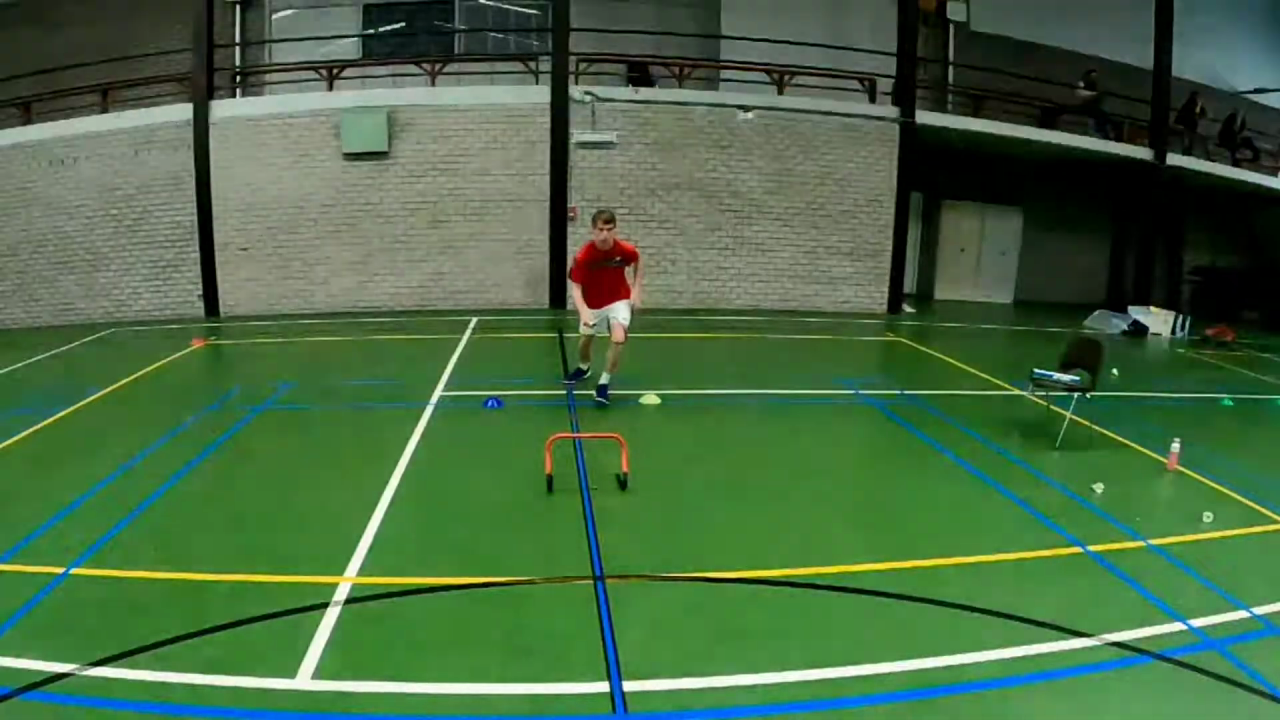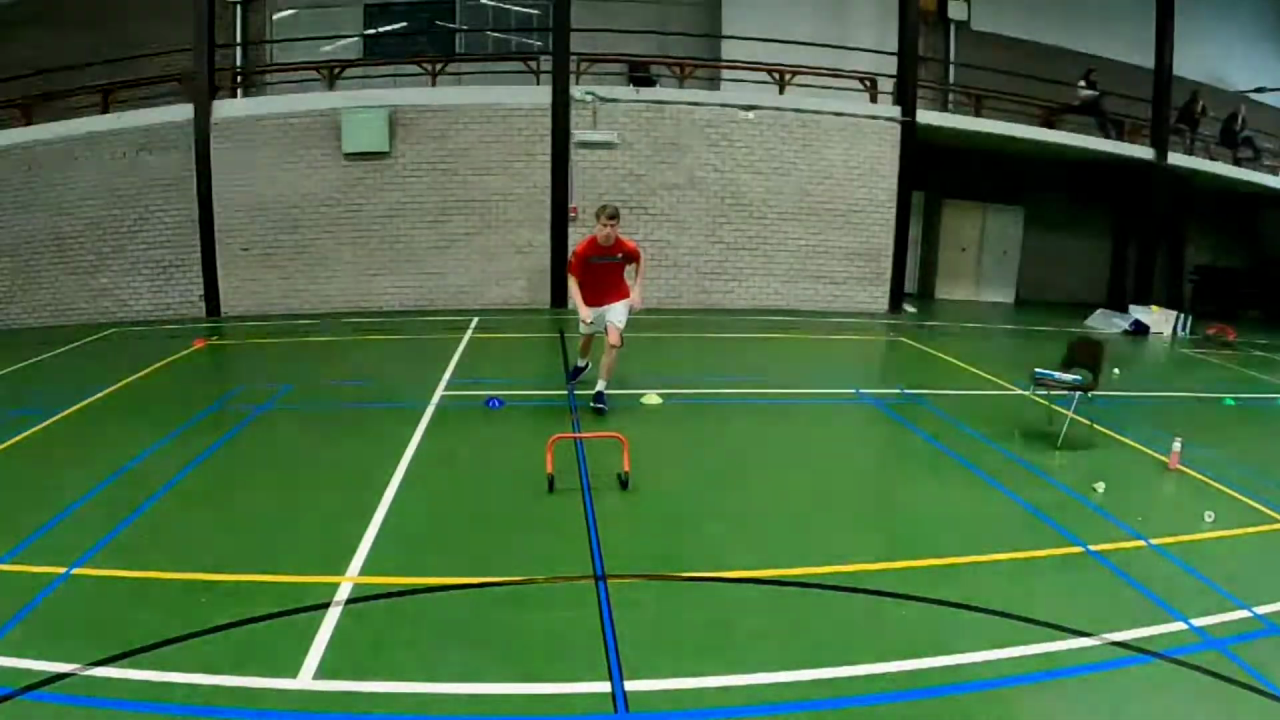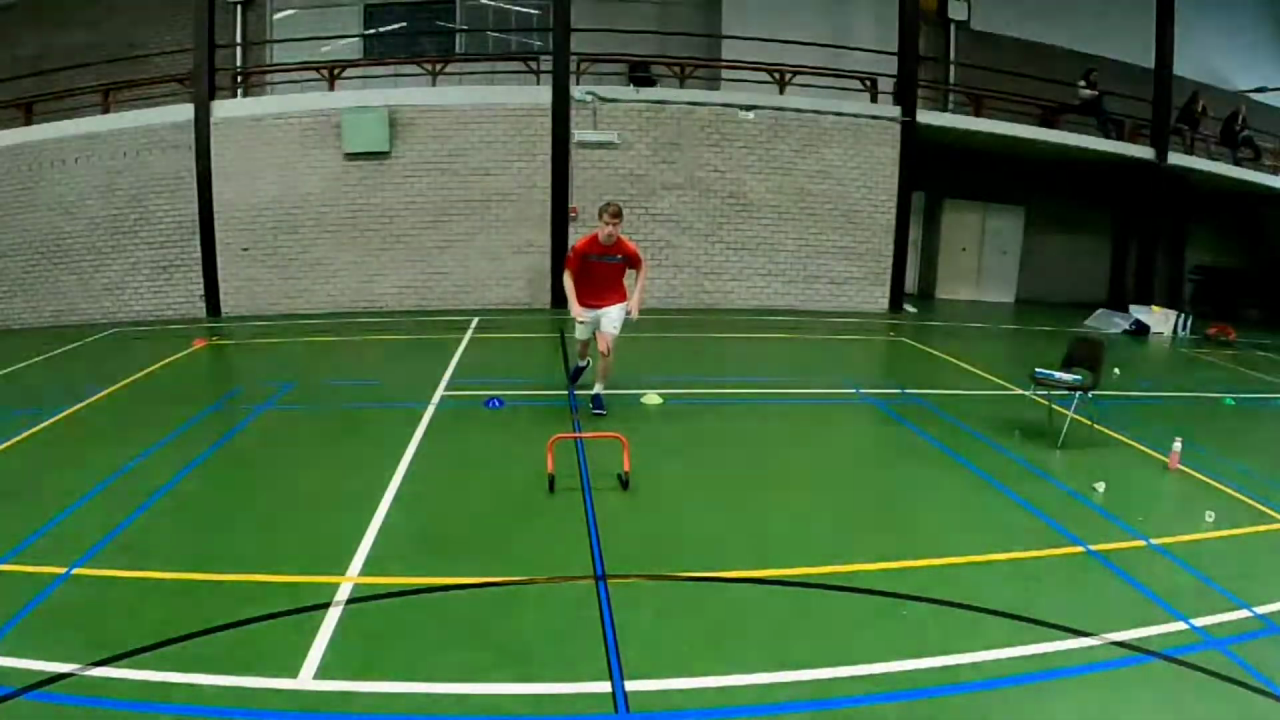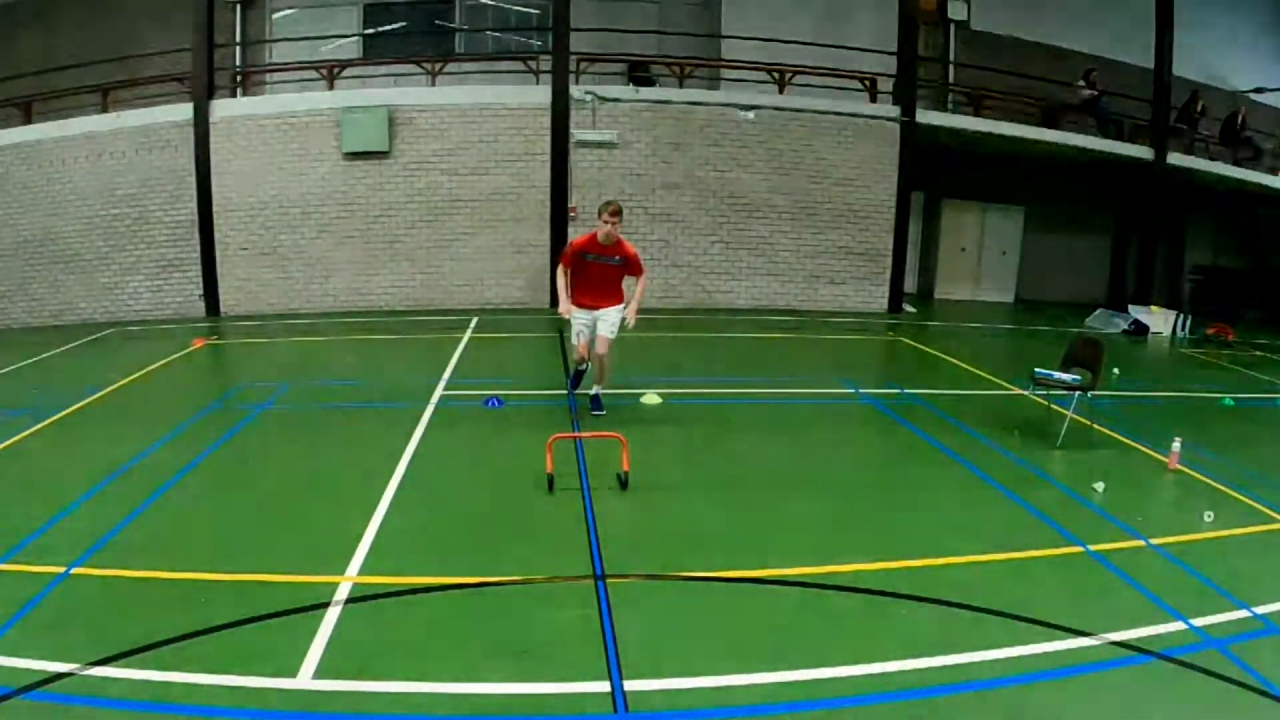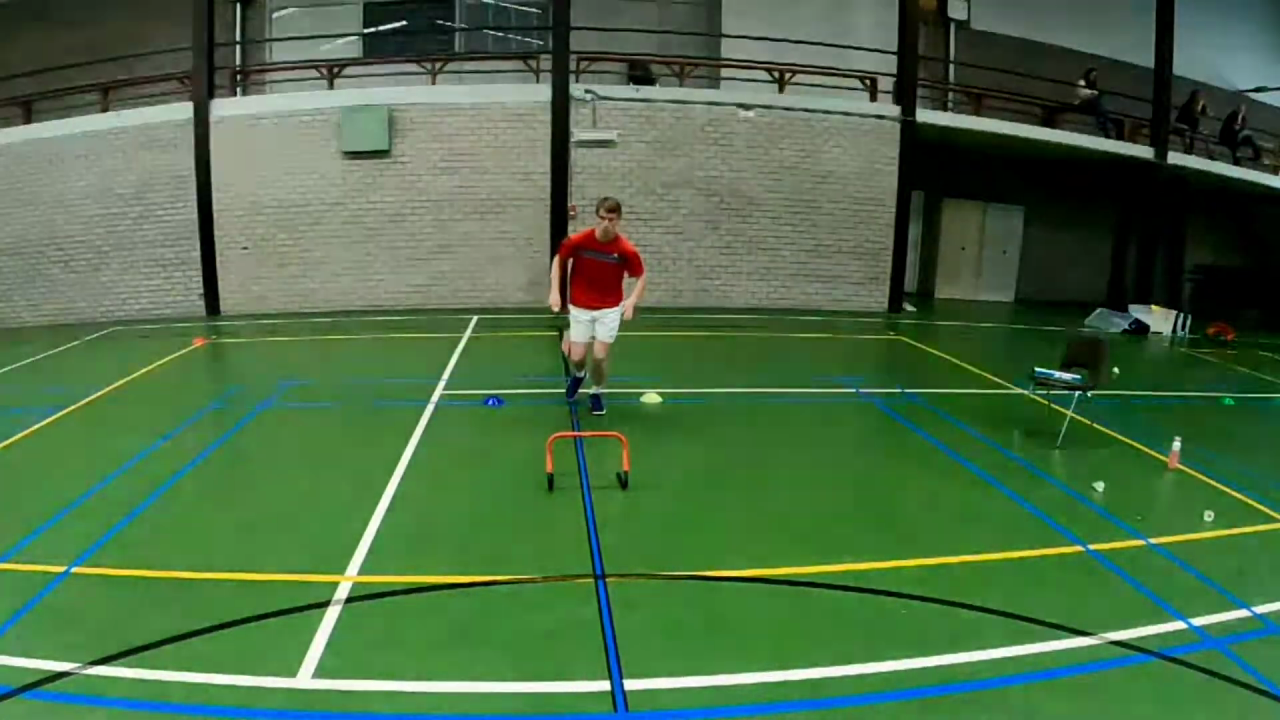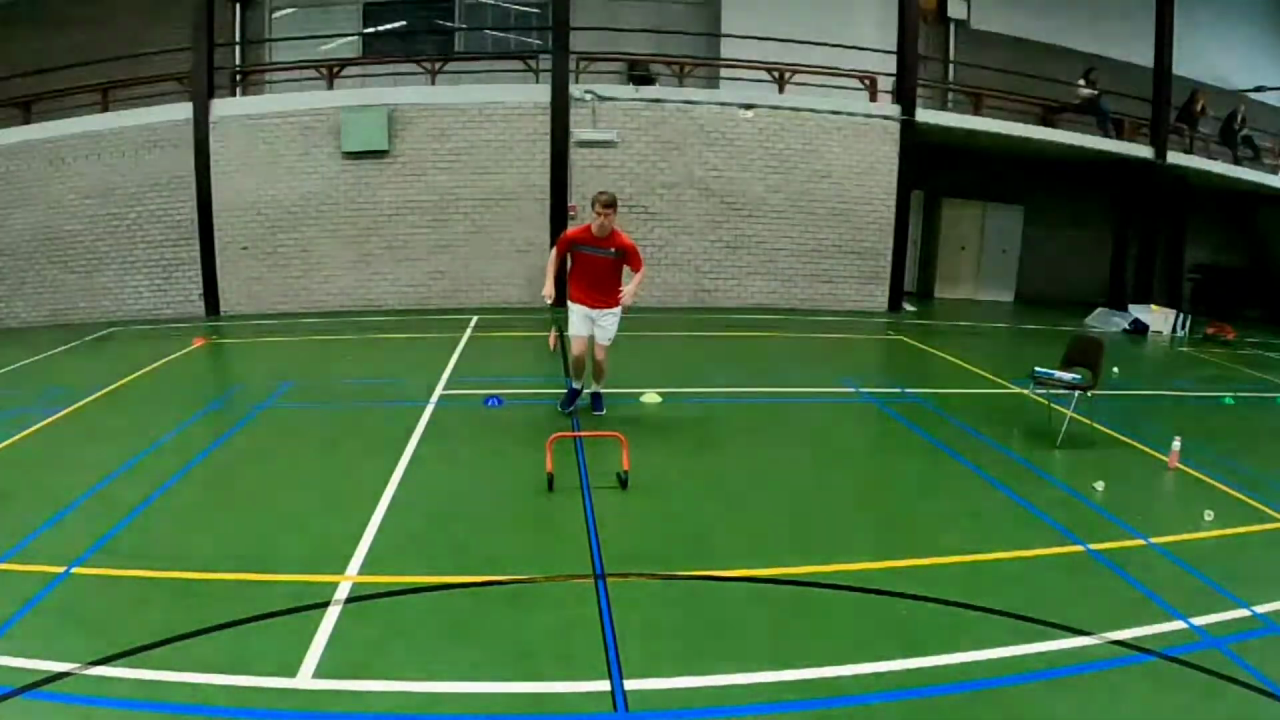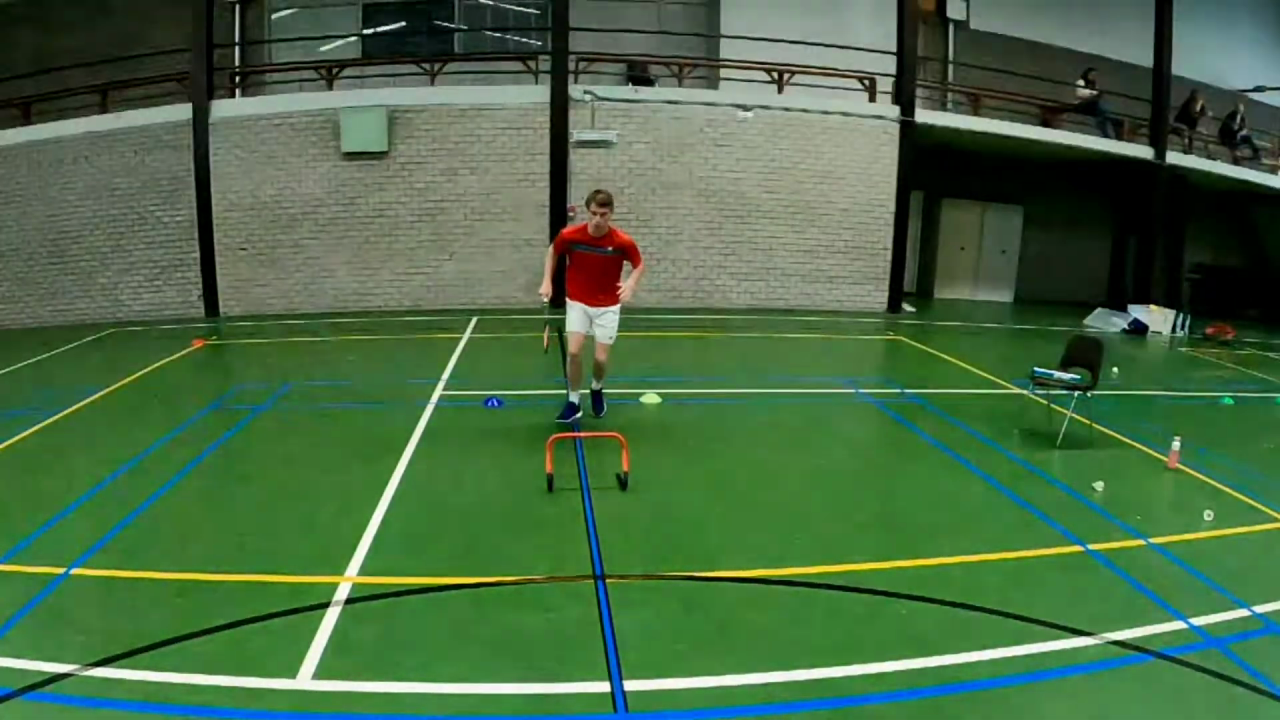
dt=0.7s
person 1, frame 1
left shoulder: (626, 249)
right shoulder: (583, 256)
left elbow: (638, 262)
right elbow: (576, 287)
left wrist: (636, 290)
right wrist: (583, 312)
left hip: (619, 300)
right hip: (592, 304)
left knee: (618, 339)
right knee: (585, 339)
left ankle: (604, 383)
right ankle: (584, 368)
person 1, frame 2
left shoulder: (627, 247)
right shoulder: (582, 250)
left elbow: (640, 262)
right elbow: (573, 280)
left wrist: (636, 291)
right wrist: (581, 308)
left hip: (617, 301)
right hip: (590, 303)
left knee: (613, 343)
right knee: (586, 338)
left ankle: (600, 391)
right ankle: (582, 365)
person 1, frame 3
left shoulder: (628, 249)
right shoulder: (582, 247)
left elbow: (641, 268)
right elbow: (568, 275)
left wrist: (635, 297)
right wrist: (574, 304)
left hip: (614, 305)
right hip: (585, 305)
left knee: (606, 349)
right knee: (583, 346)
left ankle: (597, 393)
right ankle: (582, 363)
person 1, frame 4
left shoulder: (627, 252)
right shoulder: (579, 245)
left elbow: (642, 276)
right elbow: (562, 269)
left wrist: (634, 305)
right wrist: (563, 300)
left hip: (611, 308)
right hip: (581, 308)
left knee: (601, 353)
right knee: (580, 356)
left ankle: (596, 393)
right ankle: (581, 367)
person 1, frame 5
left shoulder: (626, 250)
right shoulder: (577, 241)
left elbow: (641, 276)
right elbow: (558, 260)
left wrist: (633, 300)
right wrist: (555, 292)
left hip: (610, 309)
right hip: (580, 307)
left knee: (600, 356)
right knee: (577, 357)
left ankle: (596, 393)
right ankle: (578, 375)
person 1, frame 6
left shoulder: (624, 244)
right shoulder: (573, 236)
left elbow: (640, 270)
right elbow: (555, 253)
left wrist: (632, 287)
right wrist: (549, 283)
left hip: (609, 308)
right hip: (579, 304)
left knee: (599, 357)
right knee: (577, 353)
left ankle: (596, 392)
right ankle: (576, 387)
person 1, frame 7
left shoulder: (623, 242)
right shoulder: (569, 236)
left elbow: (639, 264)
right elbow: (552, 251)
left wrist: (630, 283)
right wrist: (547, 280)
left hip: (607, 306)
right hip: (577, 302)
left knee: (601, 358)
right knee: (574, 352)
left ankle: (597, 390)
right ankle: (573, 402)
